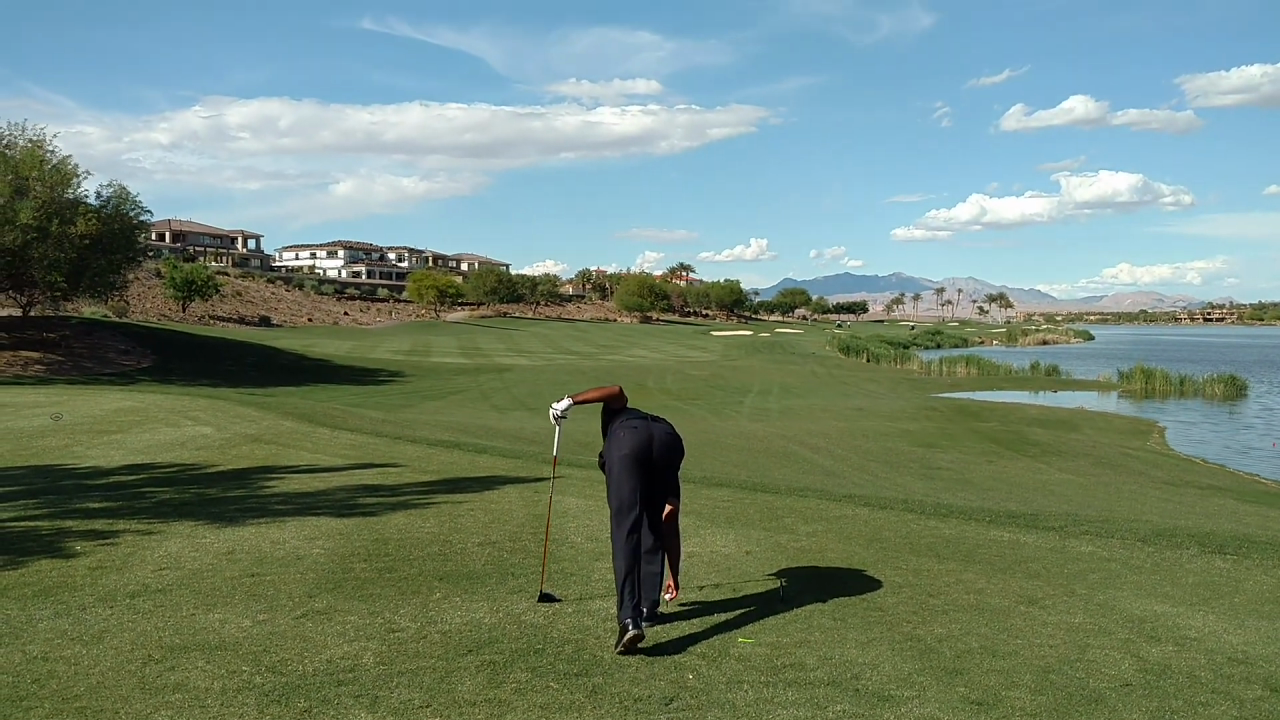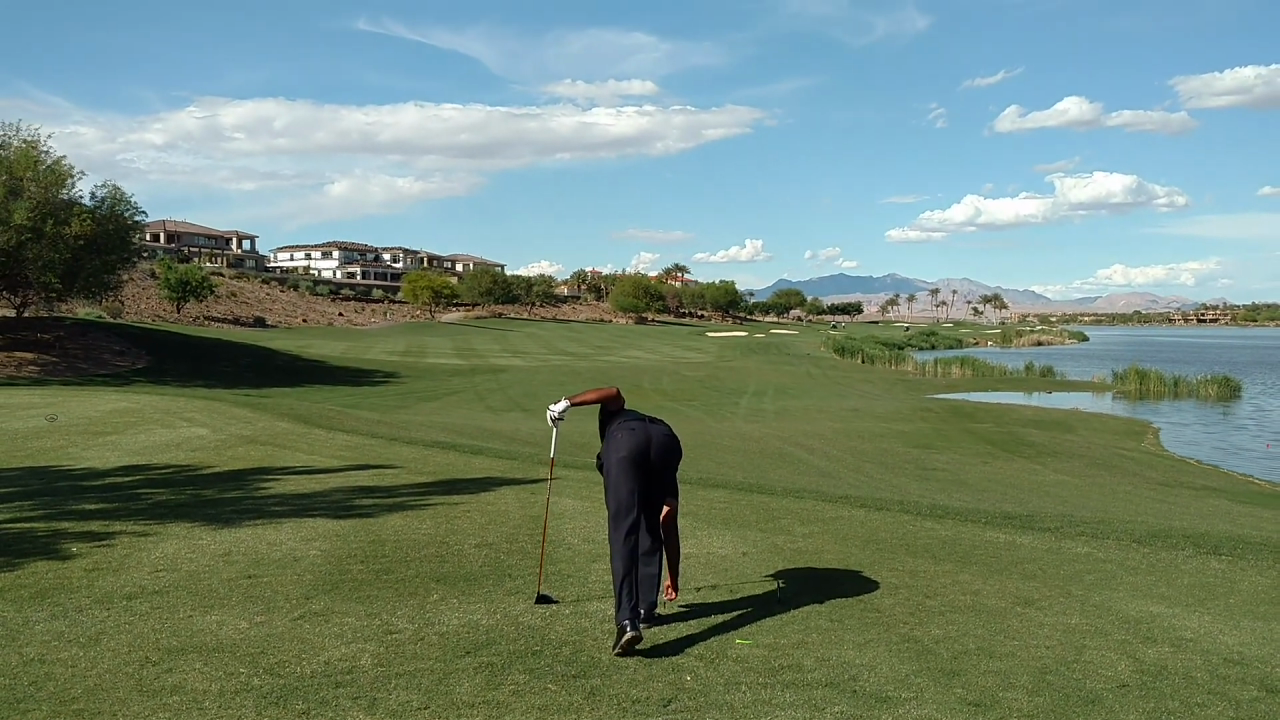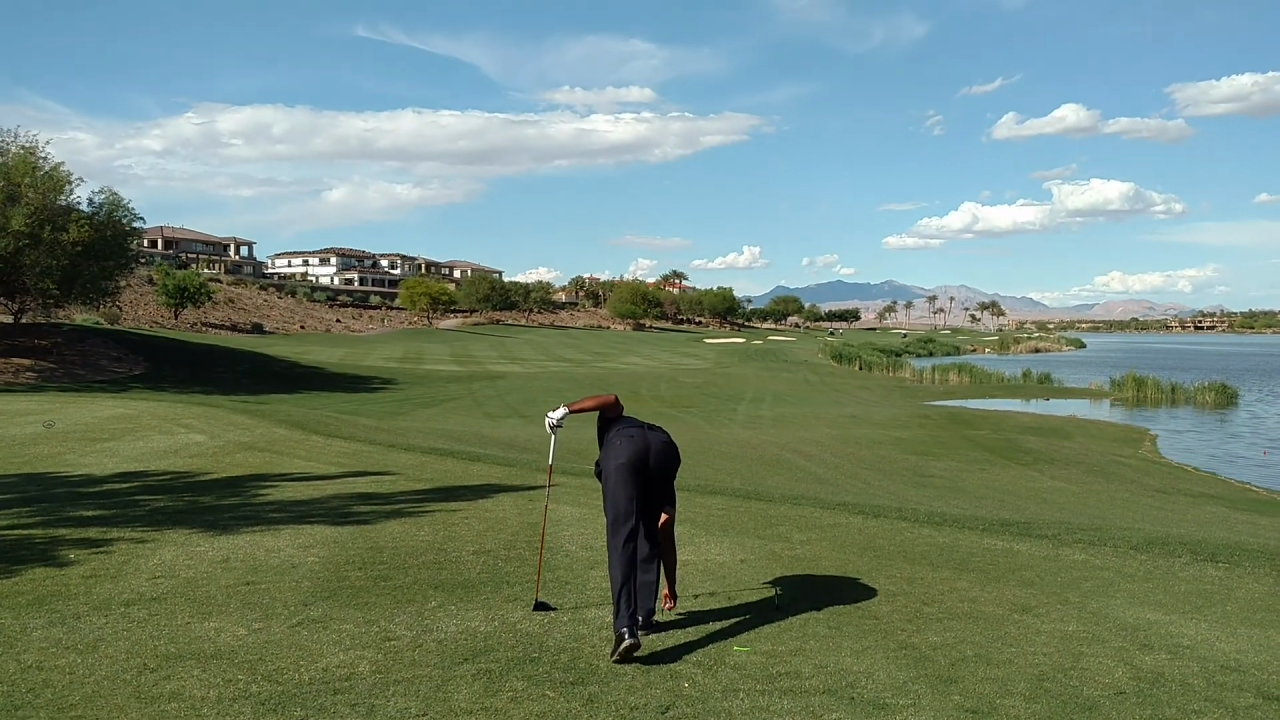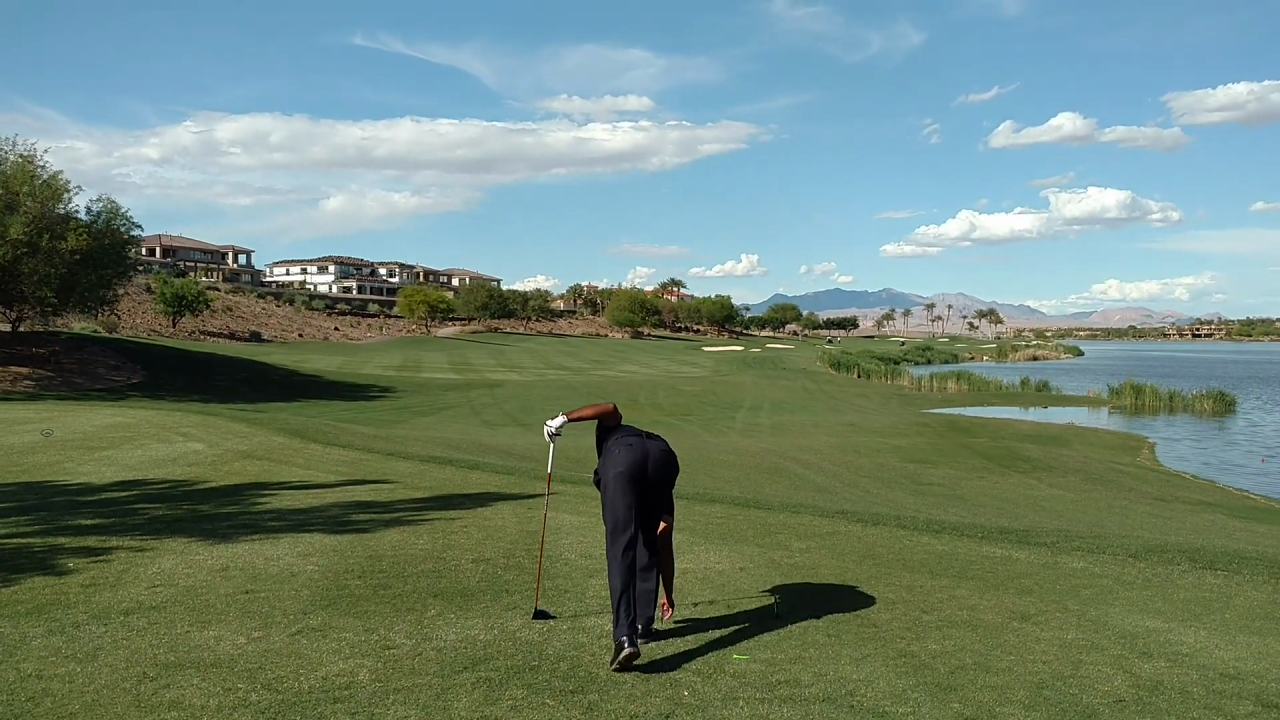
dt=0.4s
person 1, frame 1
left shoulder: (618, 420)
left elbow: (617, 392)
right elbow: (670, 526)
left wrist: (570, 401)
right wrist: (674, 577)
left hip: (627, 439)
right hip: (669, 442)
left knee: (625, 532)
right knee: (654, 527)
left ankle: (629, 620)
right ankle: (648, 607)
person 1, frame 2
left shoulder: (615, 421)
left elbow: (614, 394)
right elbow: (669, 527)
left wrist: (567, 403)
right wrist: (673, 579)
left hip: (625, 441)
right hip: (667, 444)
left knee: (623, 534)
right knee: (651, 528)
left ankle: (627, 621)
right ankle: (646, 609)
person 1, frame 3
left shoulder: (614, 428)
left elbow: (612, 401)
right elbow: (666, 535)
left wrist: (566, 410)
right wrist: (671, 587)
left hip: (623, 448)
right hip: (665, 451)
left knee: (622, 541)
right knee: (650, 535)
left ankle: (625, 629)
right ankle: (644, 616)
person 1, frame 4
left shoulder: (612, 437)
left elbow: (610, 409)
right elbow: (665, 544)
left wrist: (564, 418)
right wrist: (668, 595)
left hip: (622, 456)
right hip: (664, 459)
left knee: (621, 549)
right knee: (650, 544)
left ankle: (625, 637)
right ankle: (643, 624)
